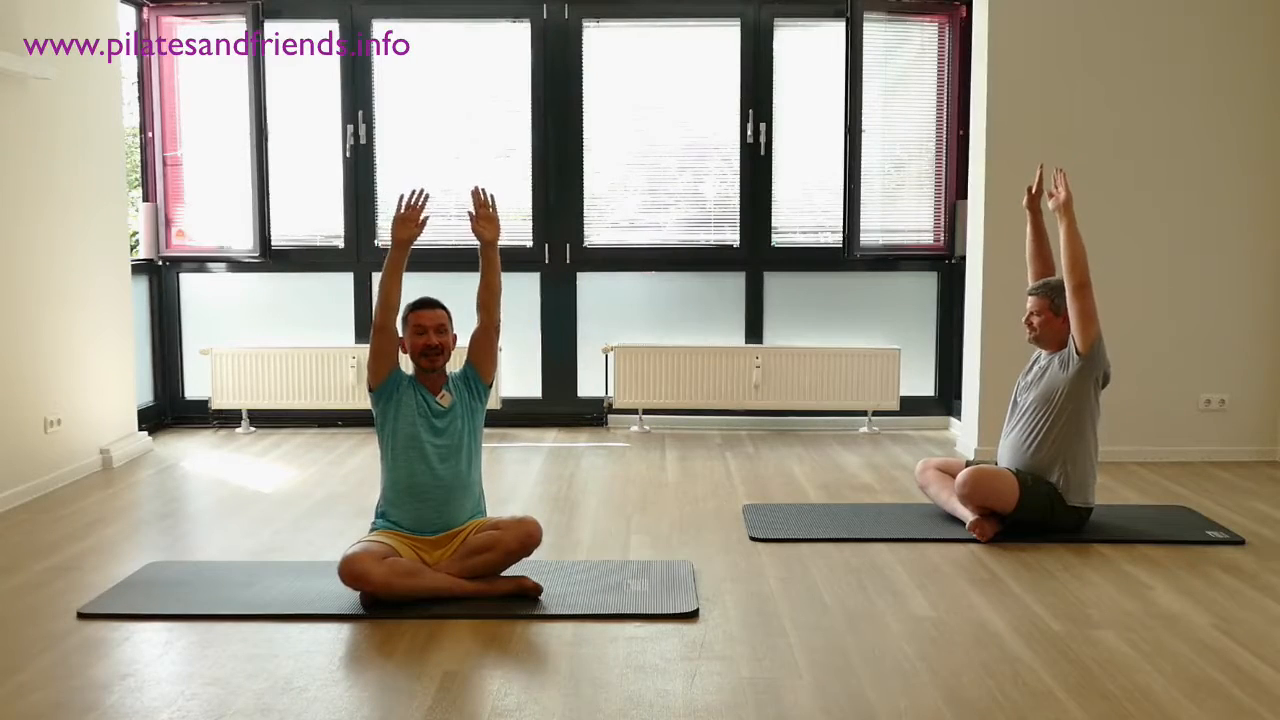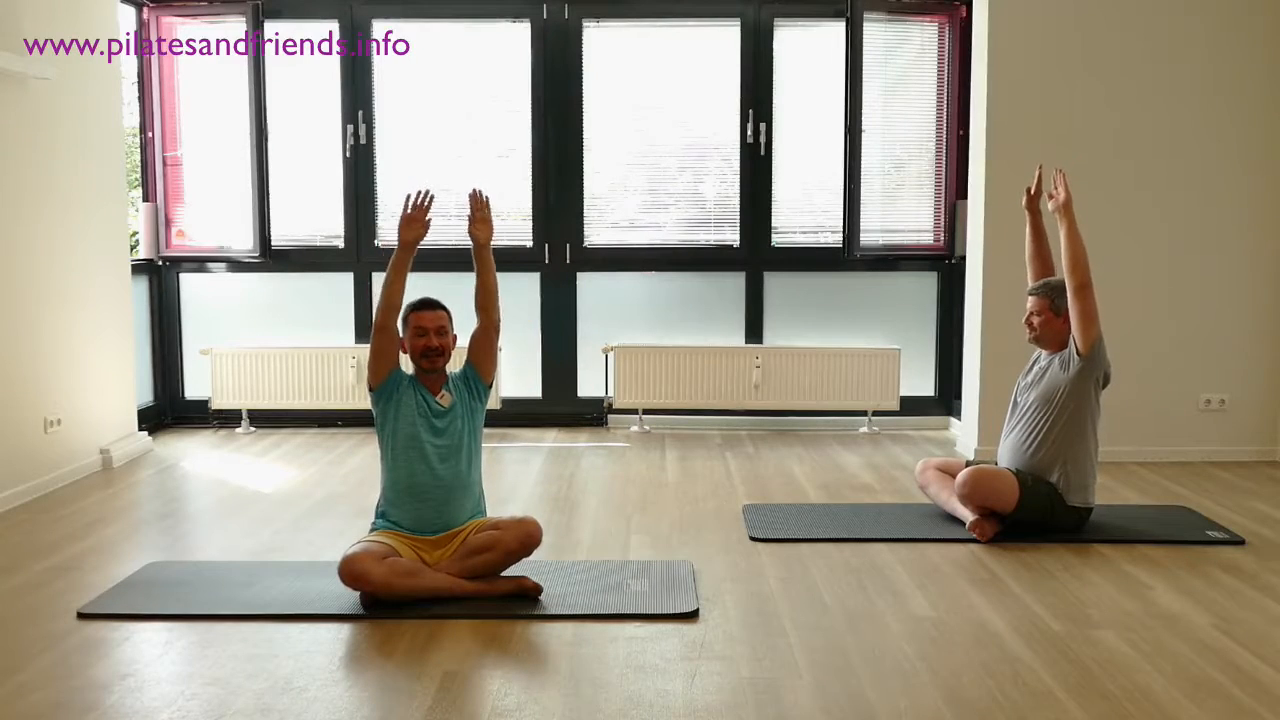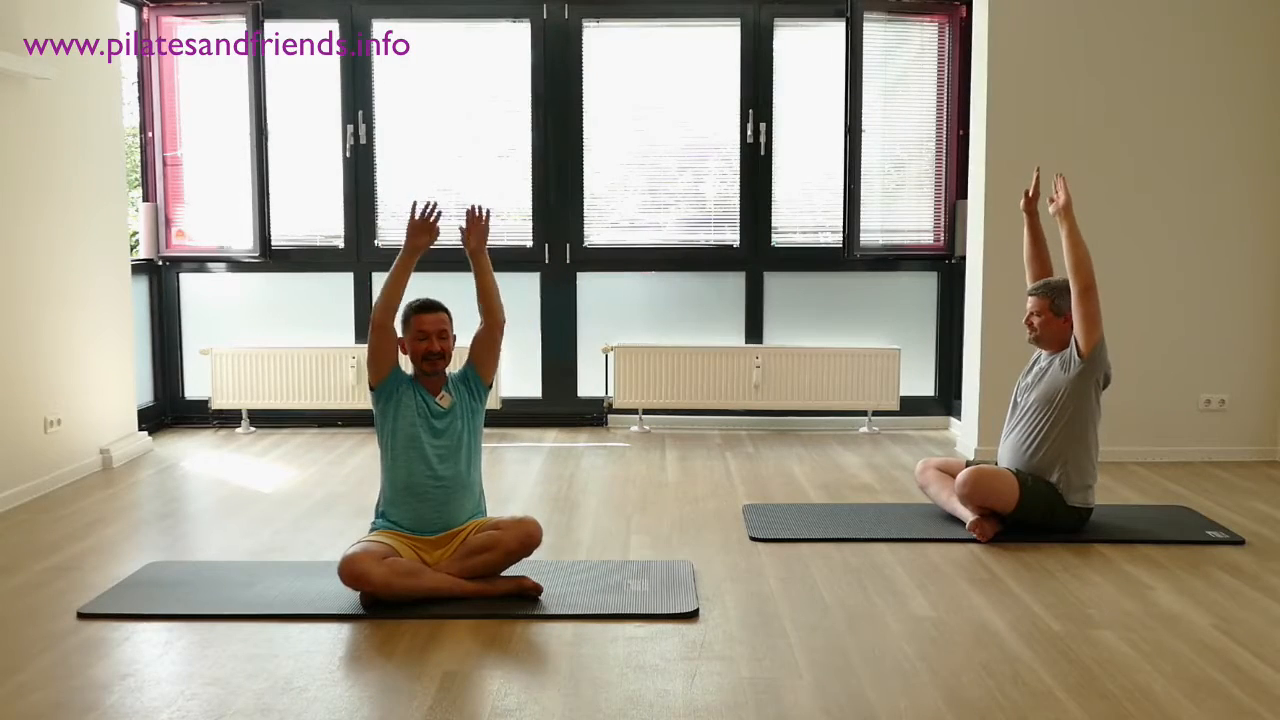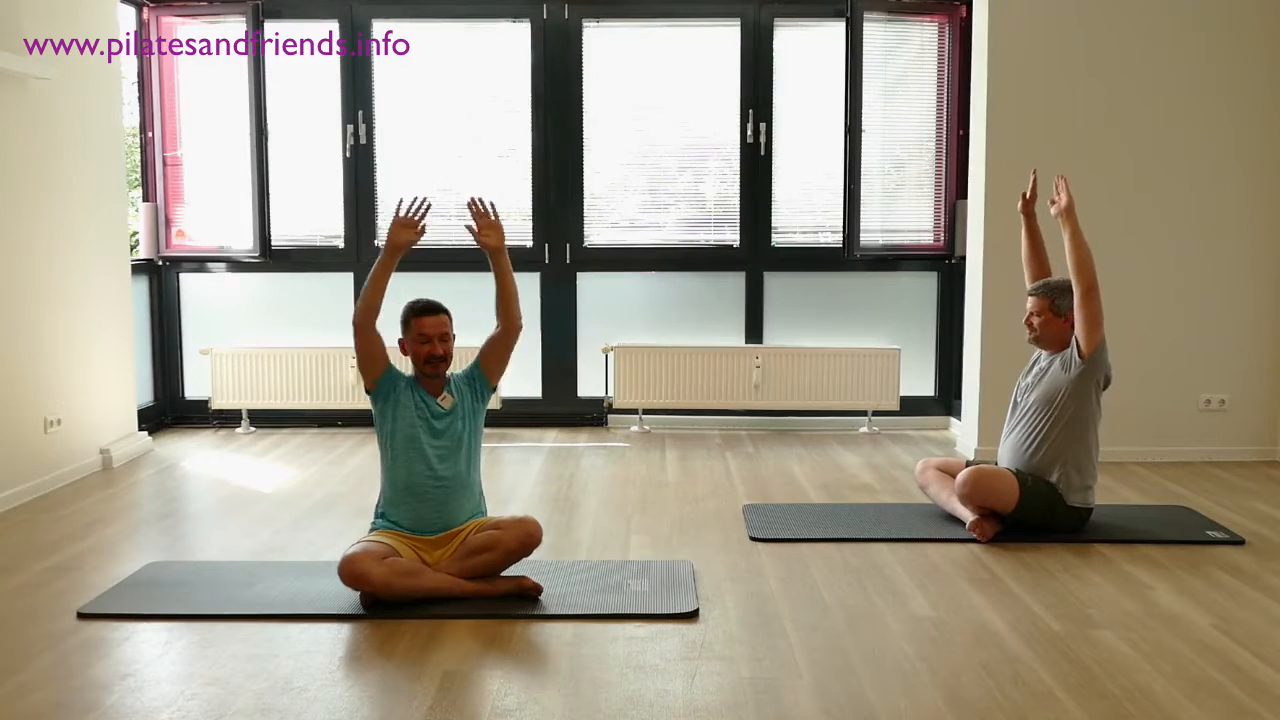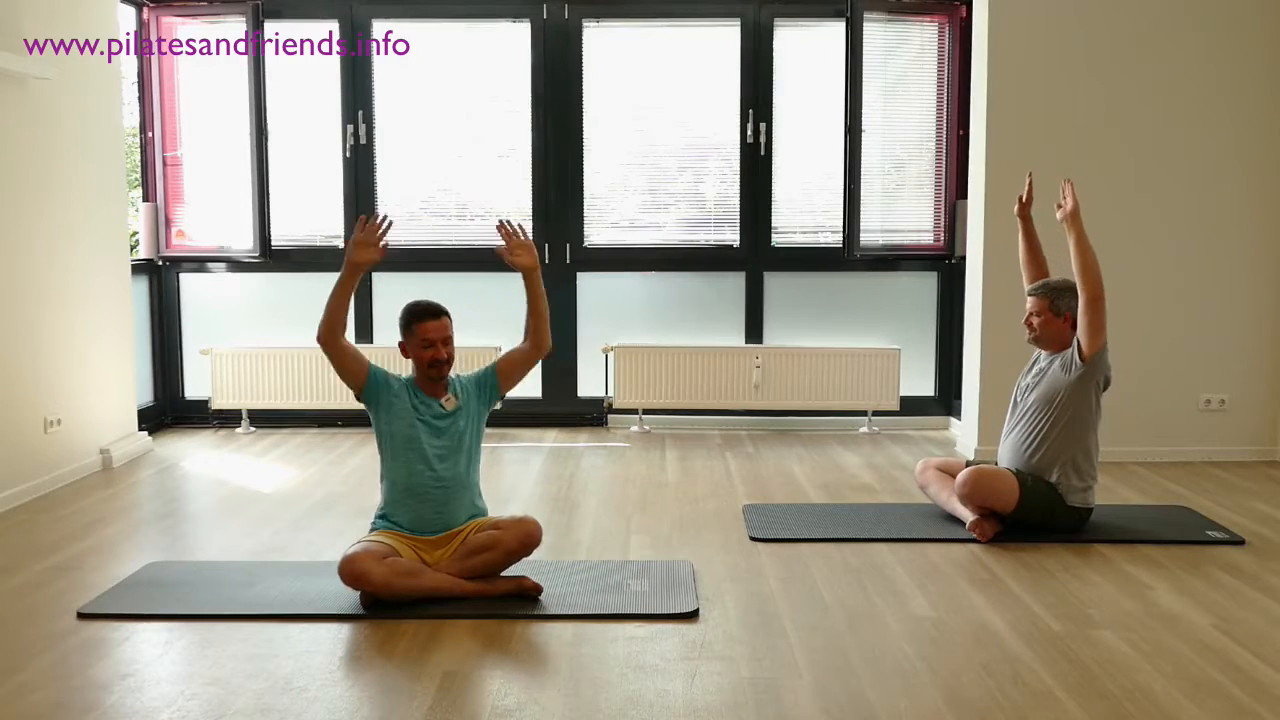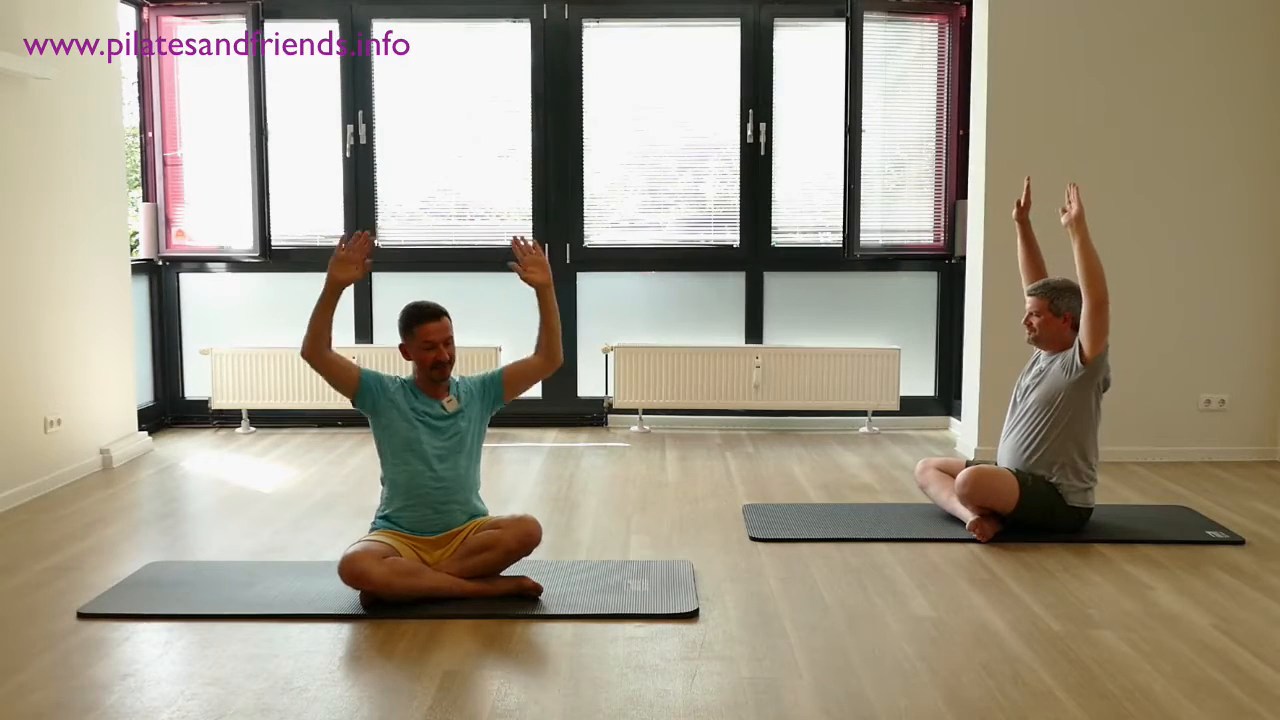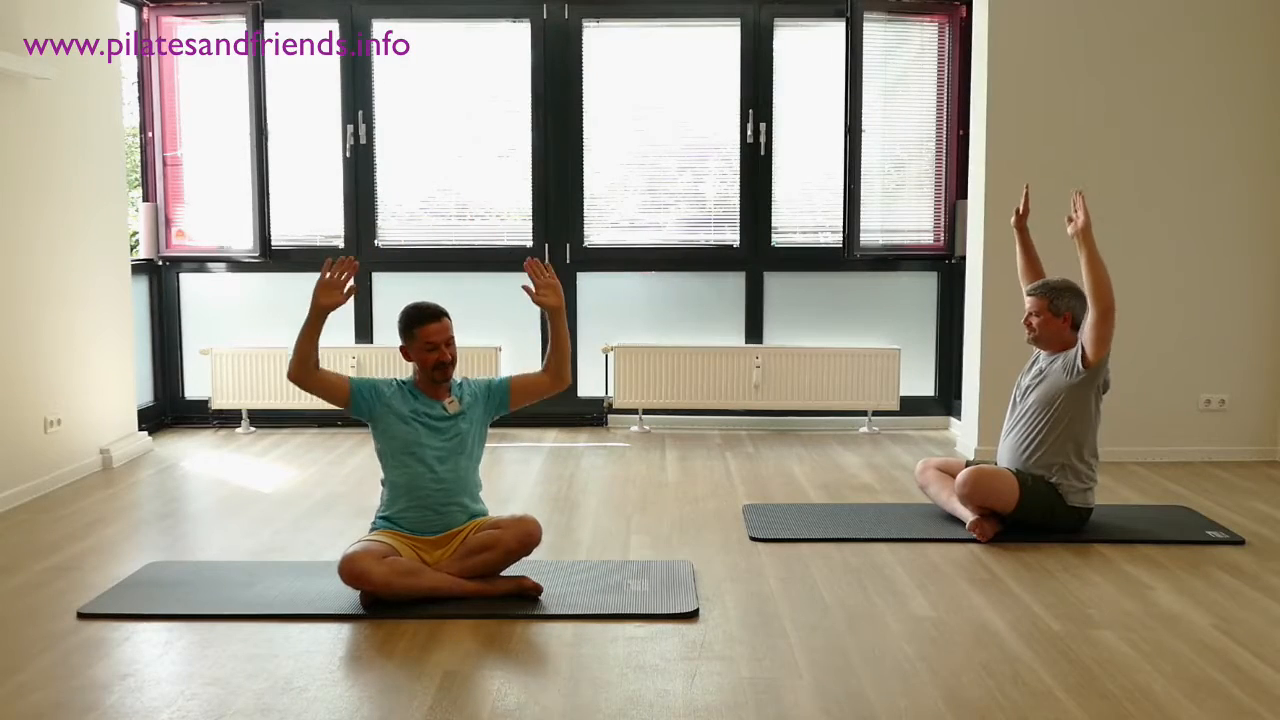
dt=0.1s
person 1, frame 1
left shoulder: (470, 389)
right shoulder: (392, 392)
left elbow: (490, 322)
right elbow: (382, 322)
left wrist: (489, 246)
right wrist: (399, 247)
left hip: (466, 533)
right hip: (398, 537)
left knee: (527, 532)
right knee: (354, 568)
left ankle: (405, 583)
right ankle: (495, 587)
person 1, frame 2
left shoulder: (470, 390)
right shoulder: (392, 393)
left elbow: (490, 322)
right elbow: (381, 323)
left wrist: (482, 249)
right wrist: (405, 247)
left hip: (467, 534)
right hip: (398, 538)
left knee: (527, 532)
right knee: (354, 568)
left ankle: (402, 582)
right ankle: (495, 587)
person 1, frame 3
left shoulder: (470, 389)
right shoulder: (392, 391)
left elbow: (494, 324)
right elbow: (379, 324)
left wrist: (478, 253)
right wrist: (410, 252)
left hip: (467, 533)
right hip: (398, 537)
left knee: (527, 531)
right knee: (354, 568)
left ankle: (403, 583)
right ankle: (493, 586)
person 1, frame 4
left shoulder: (471, 388)
right shoulder: (391, 393)
left elbow: (510, 326)
right elbow: (362, 324)
left wrist: (496, 254)
right wrist: (391, 252)
left hip: (467, 533)
right hip: (398, 537)
left knee: (527, 532)
right knee: (353, 569)
left ankle: (403, 580)
right ankle: (492, 587)
person 1, frame 5
left shoulder: (475, 392)
right shoulder: (385, 394)
left elbow: (538, 345)
right elbow: (329, 338)
left wrist: (531, 274)
right wrist: (352, 270)
left hip: (466, 533)
right hip: (398, 537)
left knee: (527, 532)
right knee: (354, 568)
left ankle: (402, 582)
right ankle: (493, 586)
person 1, frame 6
left shoulder: (478, 392)
right shoulder: (384, 395)
left elbow: (548, 360)
right elbow: (314, 354)
left wrist: (543, 291)
right wrist: (337, 289)
left hip: (467, 533)
right hip: (399, 538)
left knee: (526, 531)
right knee: (354, 568)
left ankle: (403, 580)
right ankle: (491, 588)
person 1, frame 7
left shoulder: (481, 396)
right shoulder: (383, 399)
left elbow: (556, 378)
right elbow: (303, 375)
left wrist: (555, 313)
right wrist: (320, 311)
left hip: (466, 533)
right hip: (398, 538)
left knee: (527, 531)
right knee: (354, 567)
left ankle: (402, 584)
right ankle: (491, 586)
person 2, frame 1
left shoulder: (1082, 360)
right shoulder: (1045, 351)
left elbow: (1077, 286)
right elbow: (1041, 279)
left wrist: (1065, 214)
right wrist: (1033, 214)
left hip: (1059, 502)
right hip: (1017, 479)
left knee: (970, 481)
right knee: (928, 469)
left ankle: (990, 515)
right ankle: (980, 515)
person 2, frame 2
left shoulder: (1082, 361)
right shoulder: (1045, 351)
left elbow: (1079, 286)
right elbow: (1041, 279)
left wrist: (1064, 215)
right wrist: (1032, 214)
left hip: (1060, 501)
right hip: (1016, 479)
left knee: (971, 482)
right knee: (927, 470)
left ankle: (986, 515)
right ankle: (980, 516)
person 2, frame 3
left shoulder: (1082, 361)
right shoulder: (1045, 351)
left elbow: (1083, 288)
right elbow: (1040, 280)
left wrist: (1065, 218)
right wrist: (1030, 216)
left hip: (1060, 502)
right hip: (1017, 479)
left knee: (970, 482)
right knee: (927, 469)
left ankle: (989, 514)
right ankle: (980, 516)
person 2, frame 4
left shoulder: (1083, 362)
right shoulder: (1045, 352)
left elbow: (1086, 292)
right elbow: (1038, 280)
left wrist: (1067, 221)
right wrist: (1028, 217)
left hip: (1059, 501)
right hip: (1015, 480)
left knee: (971, 482)
right knee: (927, 469)
left ankle: (986, 515)
right ankle: (978, 516)
person 2, frame 5
left shoulder: (1083, 363)
right shoulder: (1045, 352)
left elbow: (1091, 295)
right elbow: (1036, 281)
left wrist: (1073, 225)
right wrist: (1024, 220)
left hip: (1060, 502)
right hip: (1017, 480)
left knee: (970, 482)
right knee: (927, 469)
left ankle: (988, 514)
right ankle: (979, 515)
person 2, frame 6
left shoulder: (1082, 363)
right shoulder: (1045, 352)
left elbow: (1097, 303)
right elbow: (1035, 284)
left wrist: (1077, 230)
right wrist: (1022, 224)
left hip: (1059, 501)
right hip: (1015, 479)
left knee: (970, 481)
right knee: (927, 469)
left ankle: (987, 515)
right ankle: (978, 516)
person 2, frame 7
left shoulder: (1082, 365)
right shoulder: (1044, 352)
left elbow: (1103, 310)
right elbow: (1036, 287)
left wrist: (1083, 239)
right wrist: (1021, 231)
left hip: (1059, 501)
right hip: (1016, 479)
left knee: (969, 481)
right knee: (927, 468)
left ankle: (988, 514)
right ankle: (977, 515)
